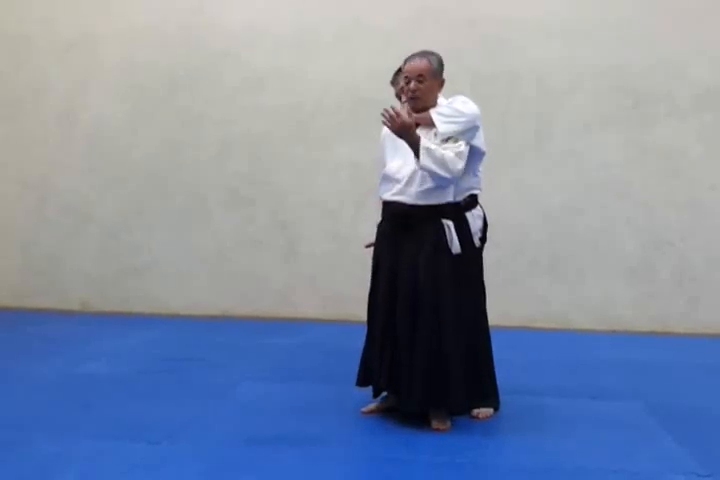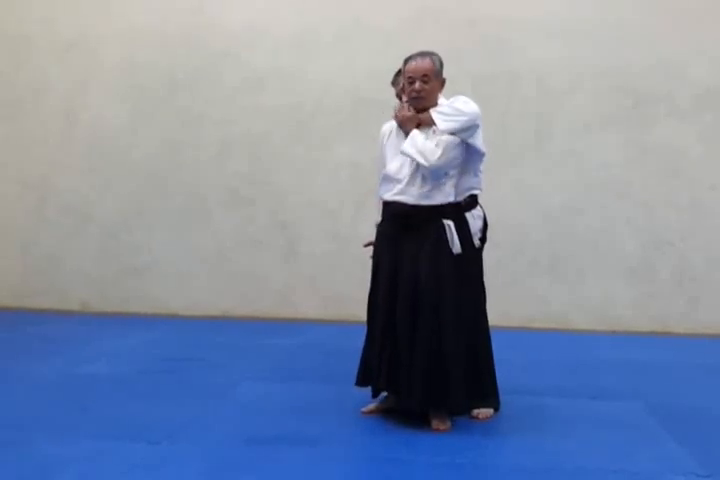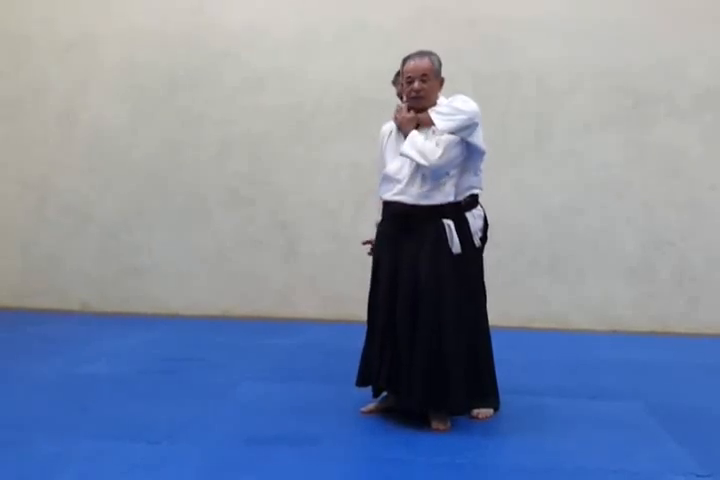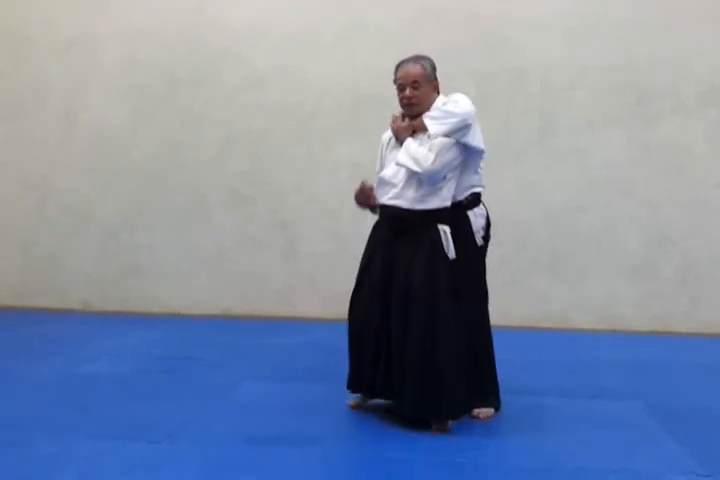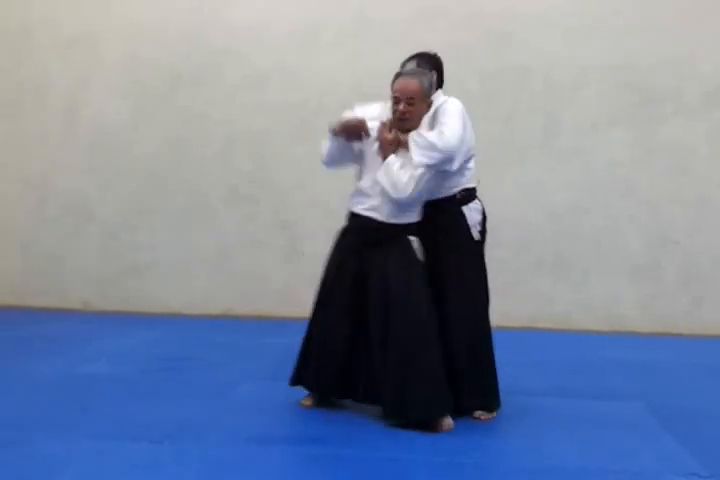
dt=0.3s
person 1, frame 1
right shoulder: (391, 128)
left elbow: (449, 168)
left wrist: (413, 138)
left hip: (437, 231)
right hip: (395, 229)
left knee: (440, 316)
right knee: (391, 311)
left ankle: (440, 402)
right ankle: (396, 390)
person 1, frame 2
right shoulder: (390, 128)
left elbow: (433, 162)
left wrist: (412, 130)
left hip: (438, 231)
right hip: (396, 228)
left knee: (440, 317)
right knee: (390, 312)
left ankle: (441, 403)
right ankle: (396, 391)
person 1, frame 3
left shoulder: (455, 122)
right shoulder: (390, 129)
left elbow: (434, 162)
left wrist: (411, 131)
left hip: (438, 231)
right hip: (395, 228)
left knee: (439, 317)
right knee: (390, 312)
left ankle: (440, 403)
right ankle: (395, 390)
person 1, frame 4
right shoulder: (390, 136)
left elbow: (428, 169)
left wrist: (406, 140)
right wrist: (373, 201)
left hip: (428, 235)
right hip: (388, 231)
left knee: (429, 321)
right knee: (370, 311)
left ankle: (436, 404)
right ankle: (378, 387)
person 1, frame 5
right shoulder: (371, 131)
left elbow: (402, 193)
right elbow: (332, 158)
left wrist: (389, 154)
right wrist: (342, 134)
left hip: (397, 245)
right hip: (356, 236)
left knee: (410, 324)
right knee: (334, 315)
left ankle: (431, 407)
right ankle: (322, 387)
person 2, frame 1
left shoulder: (453, 111)
right shoulder: (413, 129)
left elbow: (468, 114)
left wrist: (421, 119)
left knee: (466, 308)
left ankle: (485, 395)
person 2, frame 2
left shoulder: (455, 111)
right shoulder: (407, 129)
left elbow: (470, 114)
right elbow: (399, 184)
left wrist: (418, 119)
right wrist: (389, 231)
left hip: (460, 226)
right hip: (421, 229)
left knee: (466, 311)
right knee: (419, 311)
left ankle: (482, 395)
right ankle: (421, 391)
person 2, frame 3
left shoulder: (454, 116)
right shoulder: (403, 130)
left elbow: (469, 112)
right elbow: (398, 186)
left wrist: (419, 119)
right wrist: (387, 231)
left hip: (460, 225)
right hip: (421, 229)
left knee: (466, 311)
right knee: (419, 311)
left ankle: (481, 395)
right ankle: (423, 390)
person 2, frame 4
left shoulder: (453, 106)
left elbow: (463, 113)
left wrist: (415, 125)
left hip: (463, 224)
left knee: (468, 310)
left ankle: (483, 395)
person 2, frame 5
left shoulder: (448, 110)
left elbow: (448, 147)
left wrist: (404, 140)
left hip: (458, 220)
right hip: (423, 220)
left knee: (465, 309)
left ankle: (480, 396)
